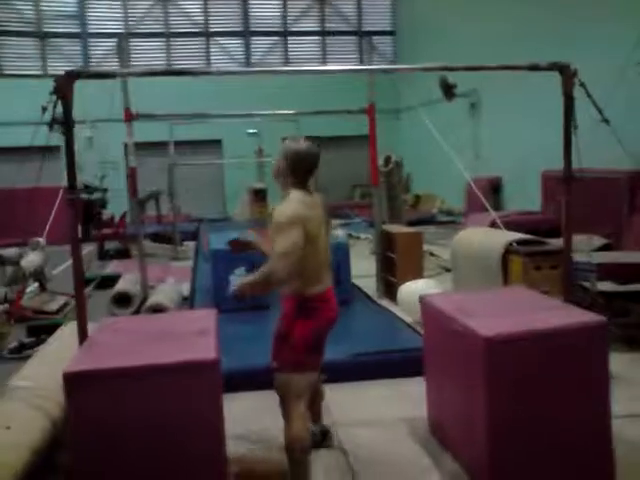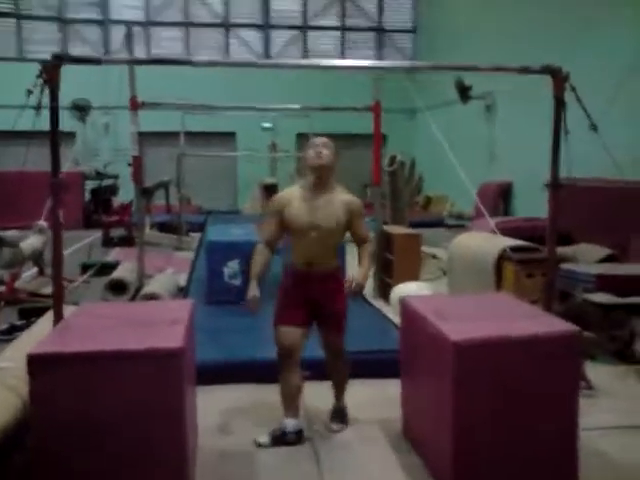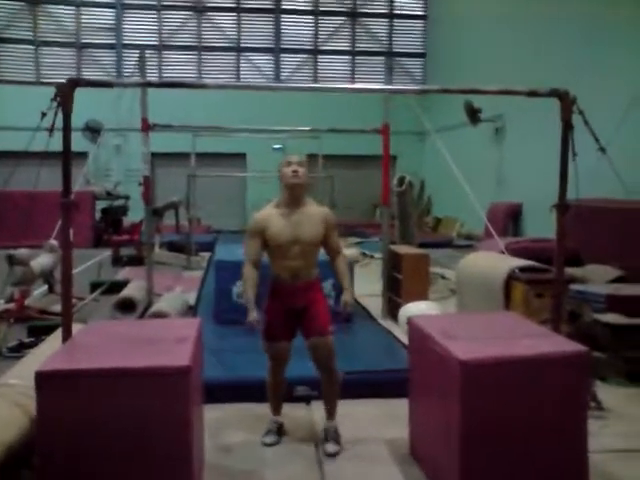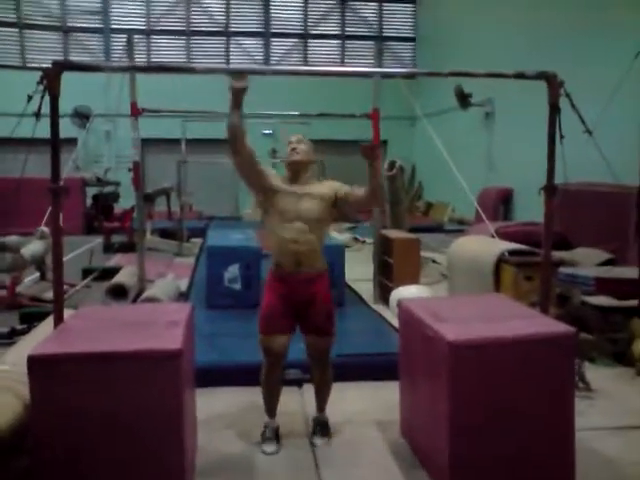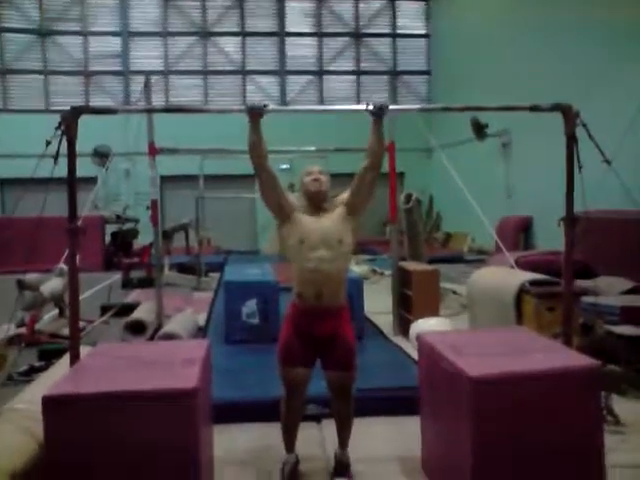
dt=1s
person 1, frame 1
left shoulder: (288, 212)
right shoulder: (313, 202)
left elbow: (280, 269)
left wrist: (246, 284)
right wrist: (257, 245)
left hip: (305, 308)
right hip: (320, 301)
left knee: (293, 399)
right knee: (307, 378)
right ankle: (319, 429)
person 1, frame 2
left shoulder: (349, 203)
right shoulder: (284, 200)
left elbow: (364, 242)
right elbow: (266, 243)
left wrist: (363, 272)
right wrist: (253, 283)
left hip: (331, 283)
right hip: (296, 281)
left knee: (334, 350)
right knee: (287, 351)
left ankle: (339, 406)
right ankle: (291, 426)
person 1, frame 3
left shoulder: (323, 215)
right shoulder: (262, 219)
left elbow: (336, 254)
right elbow: (251, 265)
left wrist: (347, 289)
right wrist: (251, 306)
left hip: (312, 293)
right hip: (279, 294)
left knee: (326, 361)
right knee: (277, 362)
left ankle: (331, 425)
right ankle: (276, 421)
person 1, frame 4
left shoulder: (331, 191)
right shoulder: (268, 187)
left elbow: (371, 200)
right elbow: (238, 150)
left wrist: (372, 163)
right wrist: (236, 103)
left hip: (316, 284)
right hip: (280, 283)
left knee: (320, 356)
right knee: (273, 356)
left ankle: (320, 417)
right ankle: (270, 423)
person 1, frame 5
left shoulder: (346, 211)
right shoulder: (288, 212)
left elbow: (371, 166)
right elbow: (261, 168)
left wrist: (377, 123)
right wrist: (254, 124)
left hip: (337, 317)
right hip: (300, 317)
left knee: (342, 389)
right knee: (293, 389)
